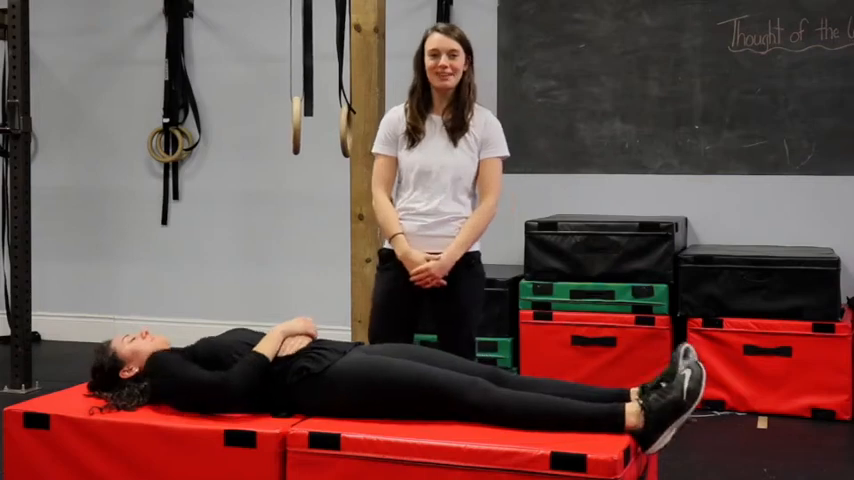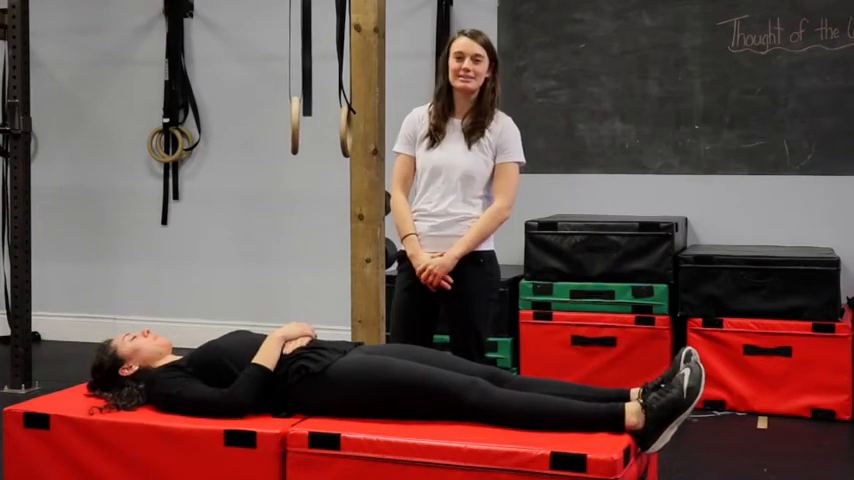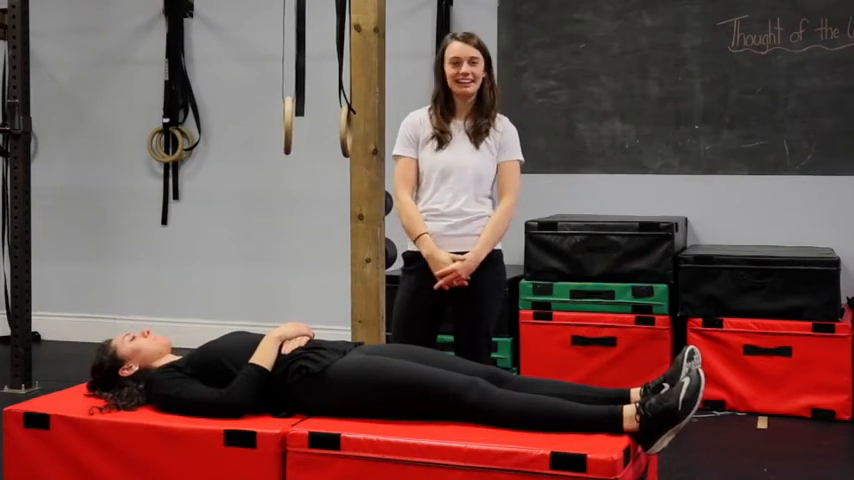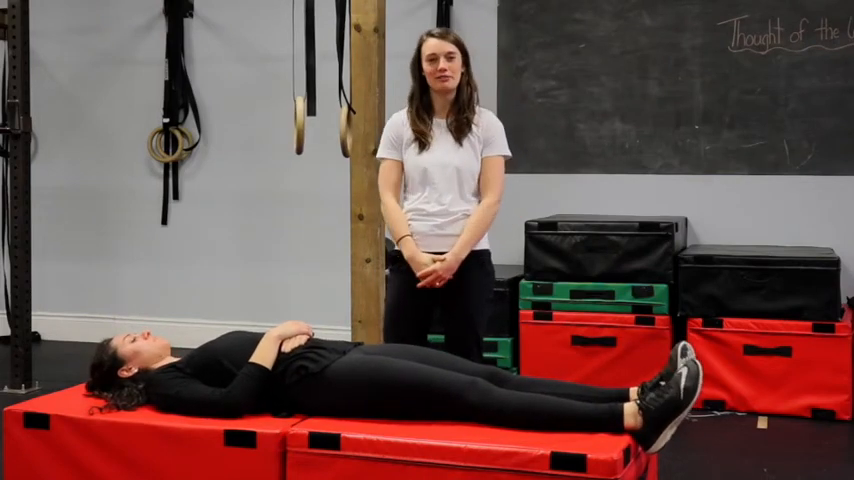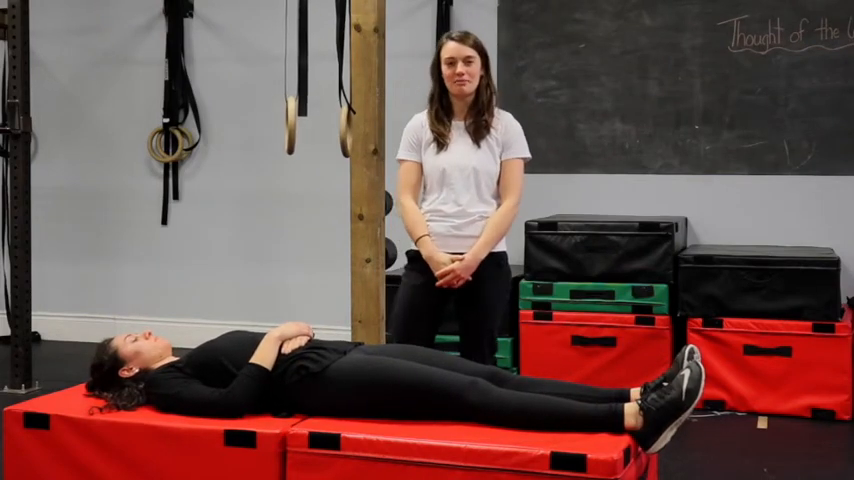
dt=1s
person 1, frame 1
left shoulder: (190, 354)
right shoulder: (166, 374)
right elbow: (233, 388)
left wrist: (289, 337)
right wrist: (278, 332)
left hip: (342, 355)
right hip: (318, 384)
left knee: (490, 376)
right knee: (472, 398)
left ankle: (637, 397)
right ankle: (634, 421)
person 1, frame 2
left shoulder: (192, 359)
right shoulder: (166, 386)
right elbow: (239, 402)
left wrist: (284, 336)
right wrist: (276, 339)
left hip: (338, 355)
right hip: (321, 384)
left knee: (491, 375)
right knee: (472, 396)
left ankle: (638, 396)
right ankle: (634, 419)
person 1, frame 3
left shoulder: (191, 358)
right shoulder: (165, 386)
right elbow: (237, 401)
left wrist: (285, 337)
right wrist: (273, 339)
left hip: (340, 355)
right hip: (319, 384)
left knee: (491, 375)
right knee: (473, 397)
left ankle: (637, 397)
right ankle: (632, 422)
person 1, frame 4
left shoulder: (194, 359)
right shoulder: (166, 387)
right elbow: (236, 402)
left wrist: (288, 335)
right wrist: (274, 338)
left hip: (341, 354)
right hip: (320, 383)
left knee: (492, 376)
right knee: (474, 398)
left ankle: (637, 396)
right ankle: (634, 420)
person 1, frame 5
left shoulder: (194, 358)
right shoulder: (166, 386)
right elbow: (236, 402)
left wrist: (288, 335)
right wrist: (275, 339)
left hip: (343, 354)
right hip: (320, 384)
left knee: (491, 375)
right knee: (474, 398)
left ankle: (636, 396)
right ankle: (634, 420)
person 2, frame 1
left shoulder: (484, 124)
right shoulder: (397, 120)
left elbow: (489, 202)
right elbow: (380, 194)
left wrist: (448, 258)
right wrist: (406, 252)
left hip: (460, 261)
right hip: (398, 260)
person 2, frame 2
left shoulder: (501, 128)
right shoulder: (418, 120)
left elbow: (502, 206)
right elbow: (398, 193)
left wrist: (450, 257)
right wrist: (415, 253)
left hip: (473, 261)
right hip: (416, 259)
left knee: (468, 362)
person 2, frame 3
left shoulder: (502, 130)
right shoulder: (417, 123)
left elbow: (508, 202)
right elbow: (404, 196)
left wrist: (470, 260)
right wrist: (433, 253)
left hip: (482, 261)
right hip: (423, 258)
left knee: (472, 362)
person 2, frame 4
left shoulder: (486, 125)
right shoulder: (401, 124)
left elbow: (491, 200)
right elbow: (388, 197)
left wrist: (453, 257)
right wrist: (412, 253)
left hip: (469, 260)
right hip: (411, 259)
left knee: (465, 361)
person 2, frame 5
left shoulder: (504, 126)
right shoulder: (420, 126)
left elbow: (510, 202)
right elbow: (407, 198)
left wrist: (472, 258)
right wrist: (431, 253)
left hip: (486, 261)
right hip: (427, 259)
left knee: (477, 362)
